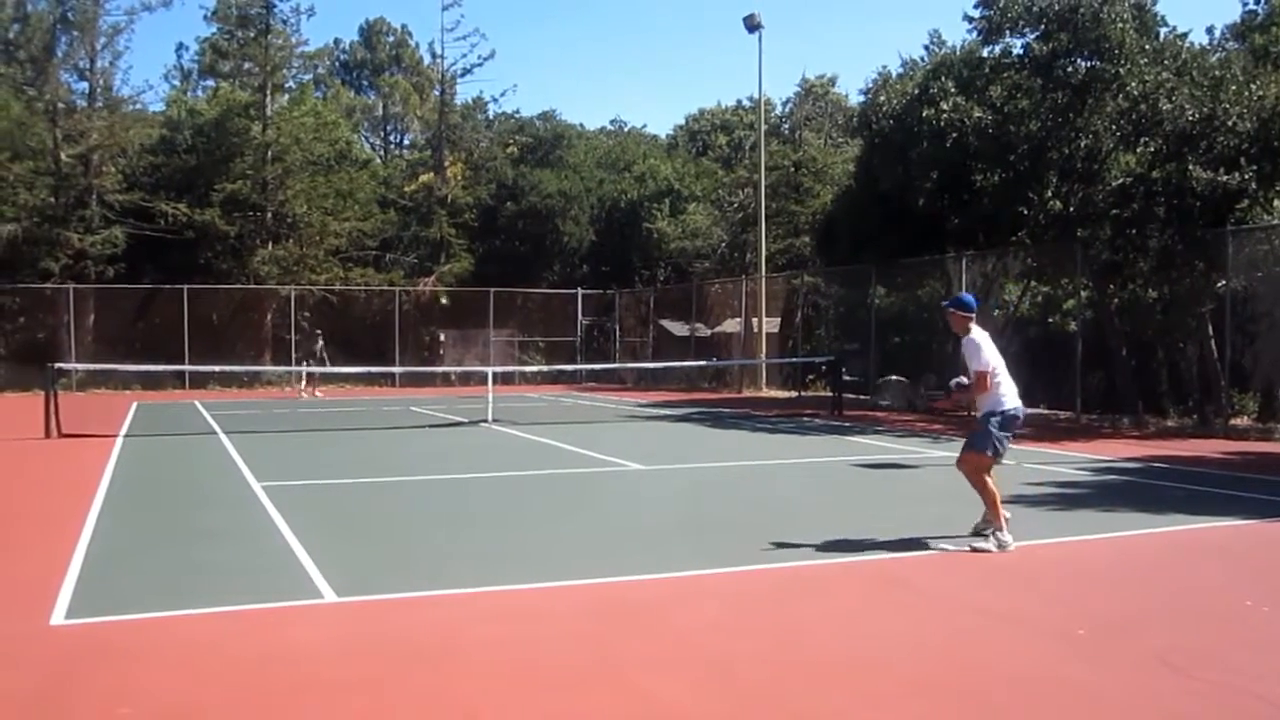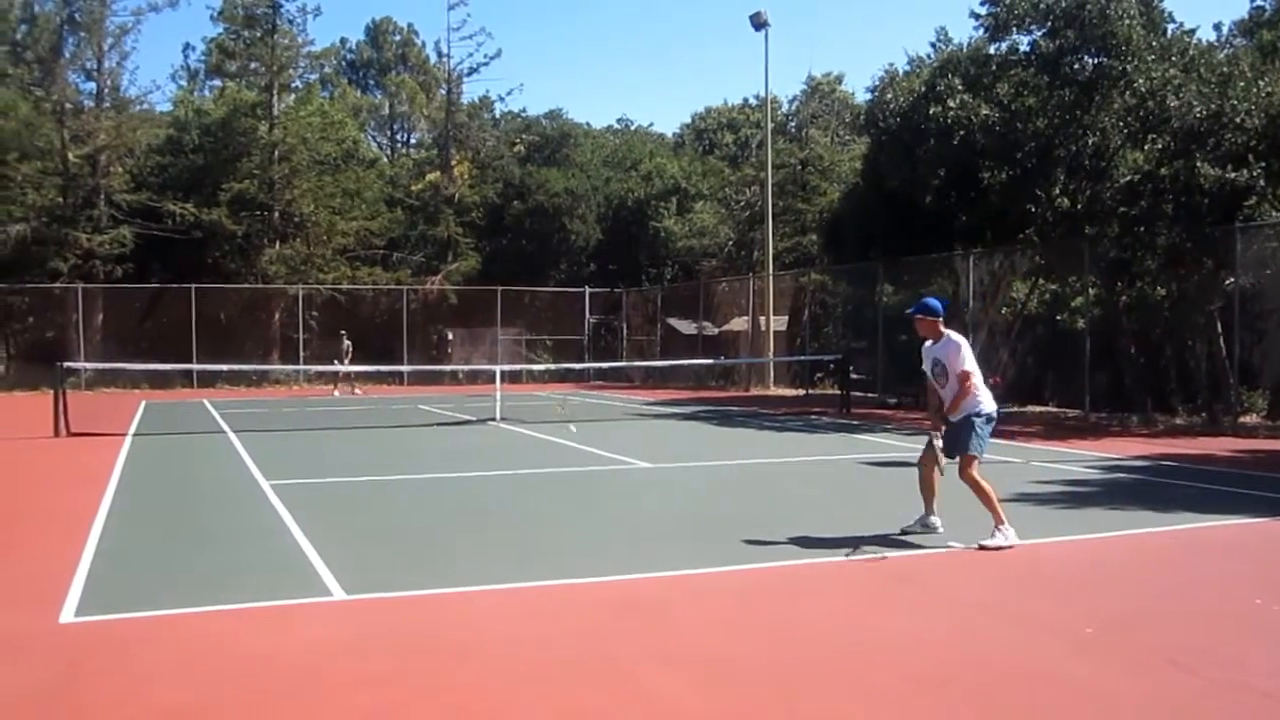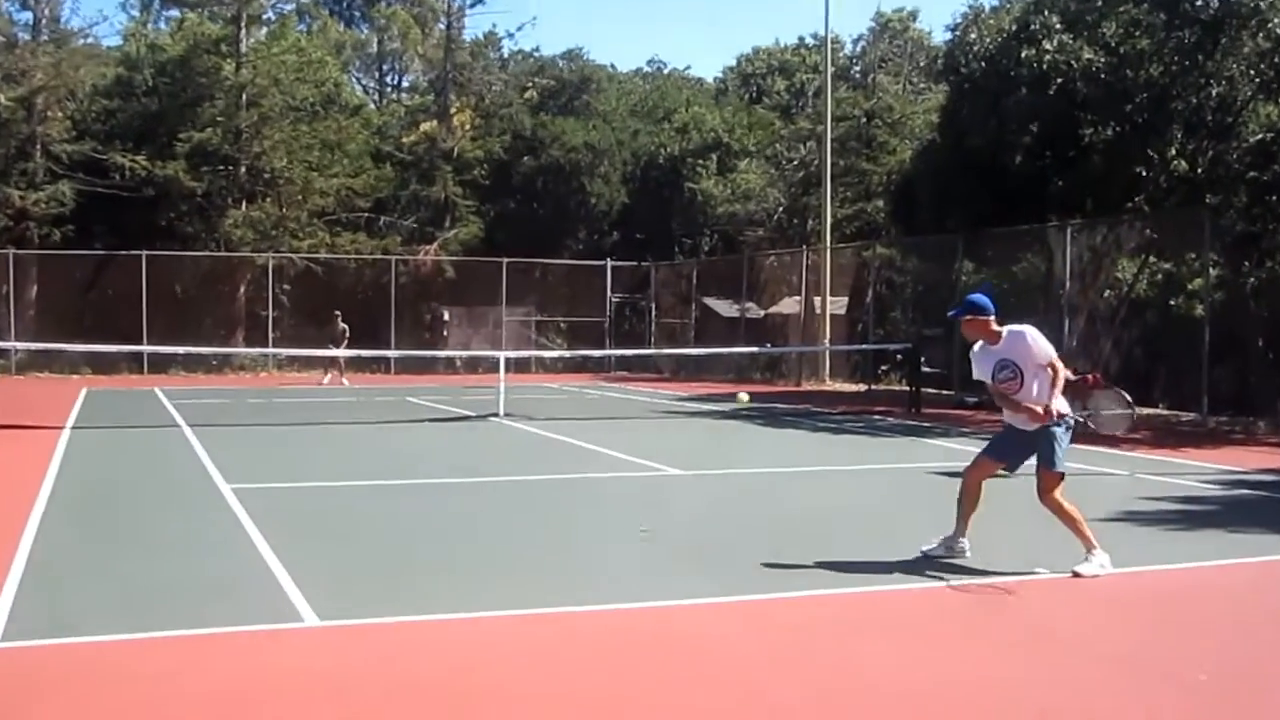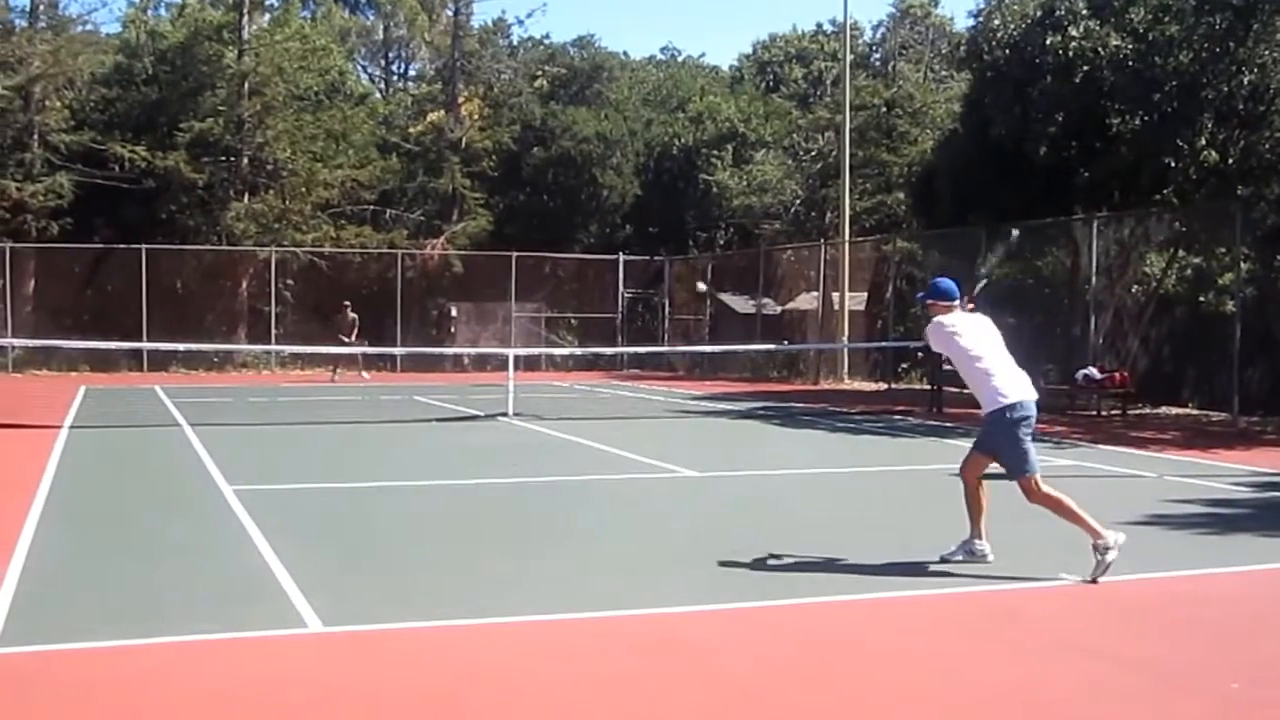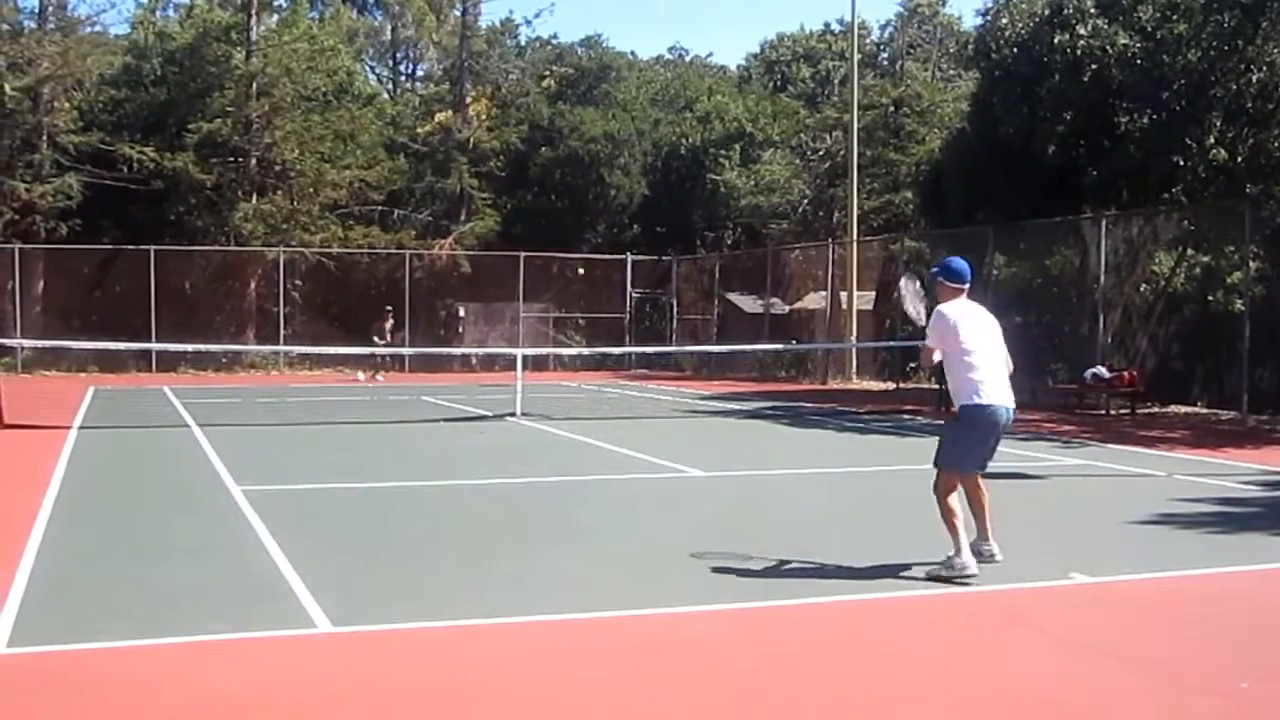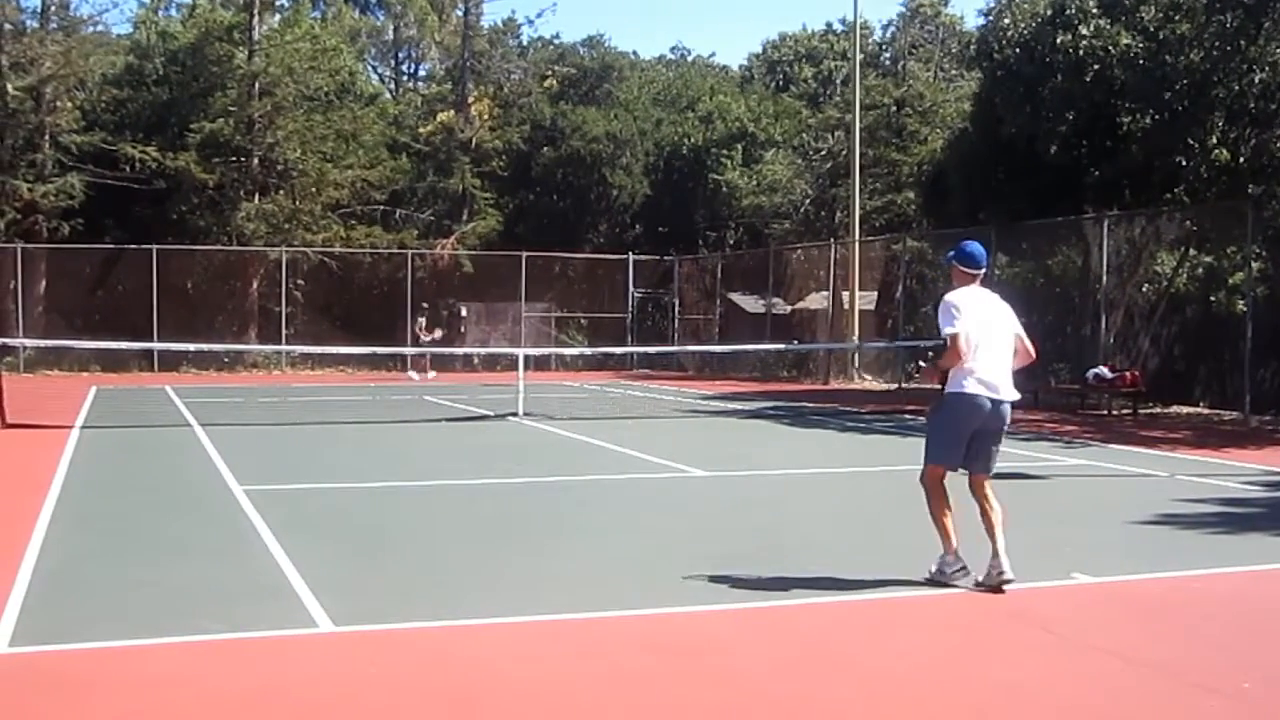
dt=0.4s
person 1, frame 1
left shoulder: (974, 341)
right shoulder: (974, 338)
left elbow: (982, 386)
left wrist: (954, 396)
right wrist: (961, 389)
left hip: (1002, 410)
right hip: (995, 410)
left knee: (979, 470)
right knee: (966, 463)
left ankle: (1002, 535)
right ankle: (995, 515)
person 1, frame 2
left shoulder: (956, 343)
right shoulder: (928, 348)
left elbow: (967, 385)
right elbow: (932, 386)
left wrist: (942, 414)
right wrist: (935, 414)
left hip: (978, 413)
right hip: (955, 416)
left knee: (967, 471)
right knee: (925, 462)
left ankle: (1004, 529)
right ankle: (930, 518)
person 1, frame 3
left shoulder: (1024, 335)
right shoulder: (978, 354)
left elbow: (1058, 369)
right elbow: (998, 395)
left wrist: (1052, 402)
right wrist: (1026, 410)
left hip: (1052, 421)
right hip: (1017, 425)
left knee: (1049, 495)
right knee: (972, 475)
left ankle: (1097, 555)
right ankle: (958, 540)
person 1, frame 4
left shoulder: (939, 325)
right shoulder: (979, 320)
left hip: (1008, 409)
right hip: (1010, 406)
left knee: (1034, 490)
right knee: (969, 472)
left ankle: (1104, 539)
right ankle: (977, 543)
person 1, frame 5
left shoulder: (945, 312)
right shoulder: (985, 315)
left elbow: (927, 357)
right elbow: (1007, 366)
left wrist: (937, 354)
left hip: (977, 407)
right hip: (1003, 405)
left knee: (945, 486)
right knee: (968, 475)
left ankle: (962, 557)
right ankle: (984, 544)
person 1, frame 6
left shoulder: (954, 300)
right shoulder: (1001, 304)
left elbow: (957, 352)
right elbow: (1027, 354)
left wrist: (934, 368)
left hip: (964, 396)
right hip: (1001, 400)
left knee: (932, 478)
right knee: (980, 483)
left ankle: (952, 558)
right ankle: (1000, 561)
